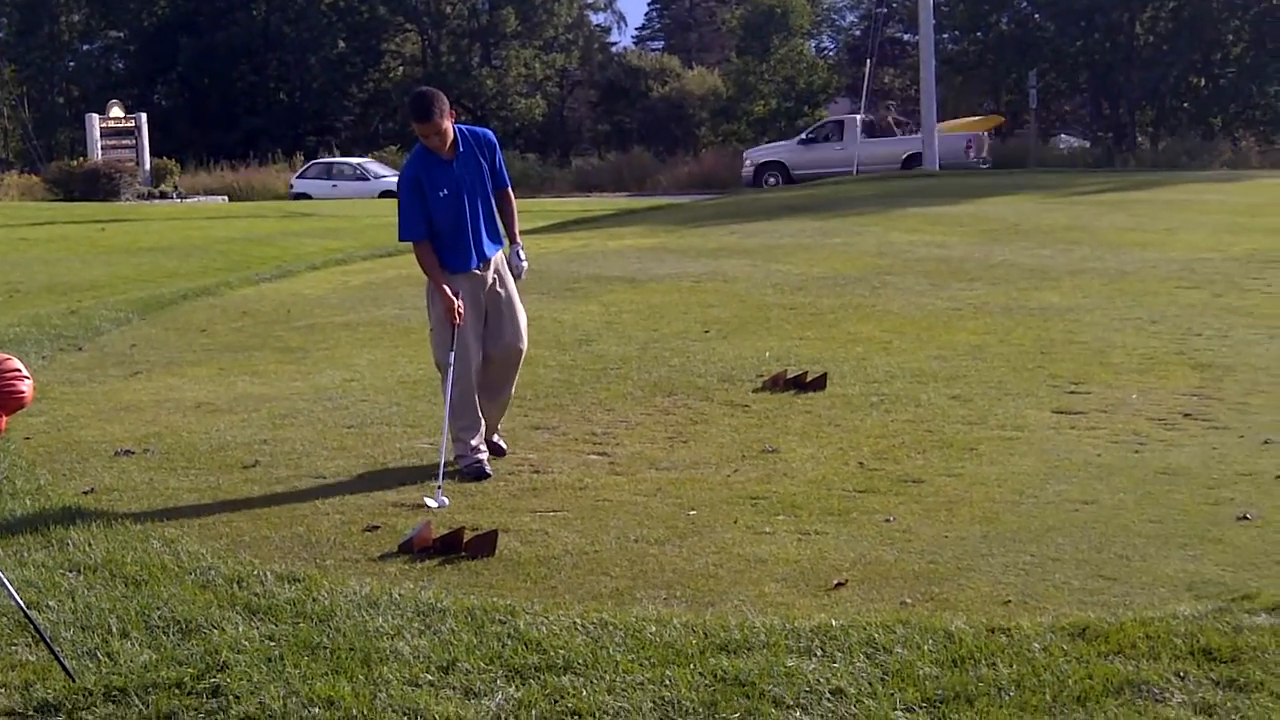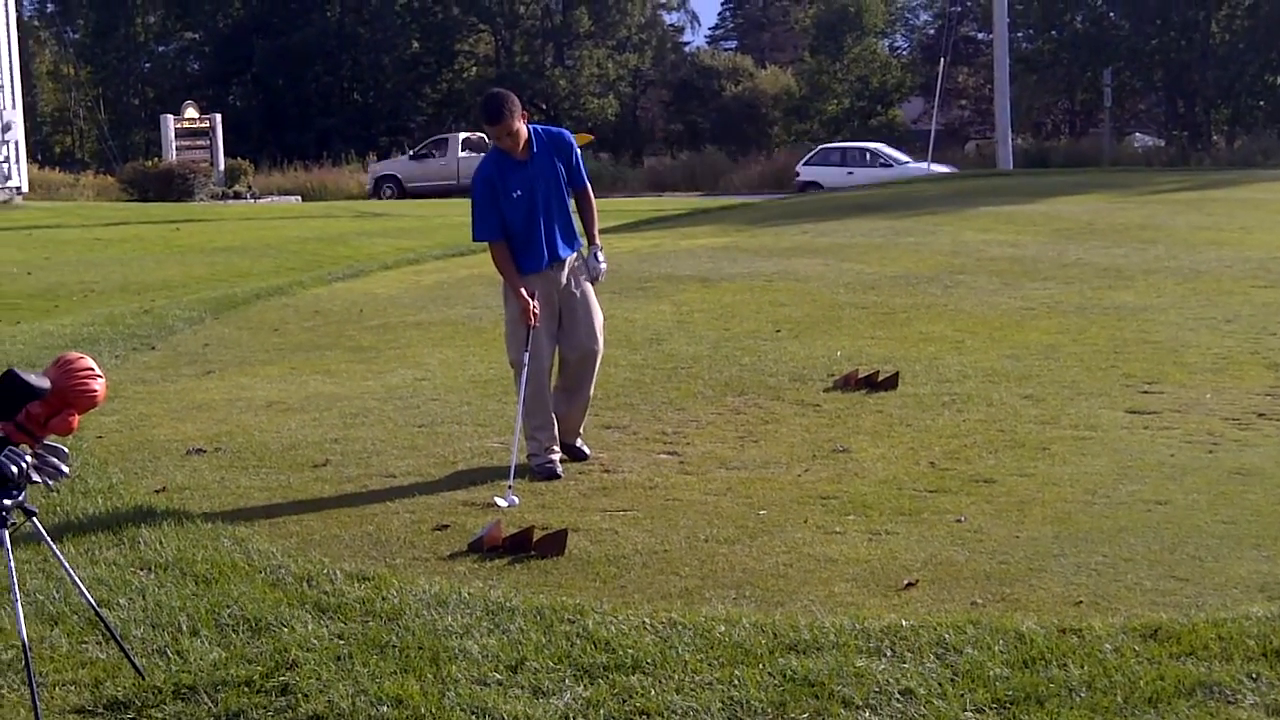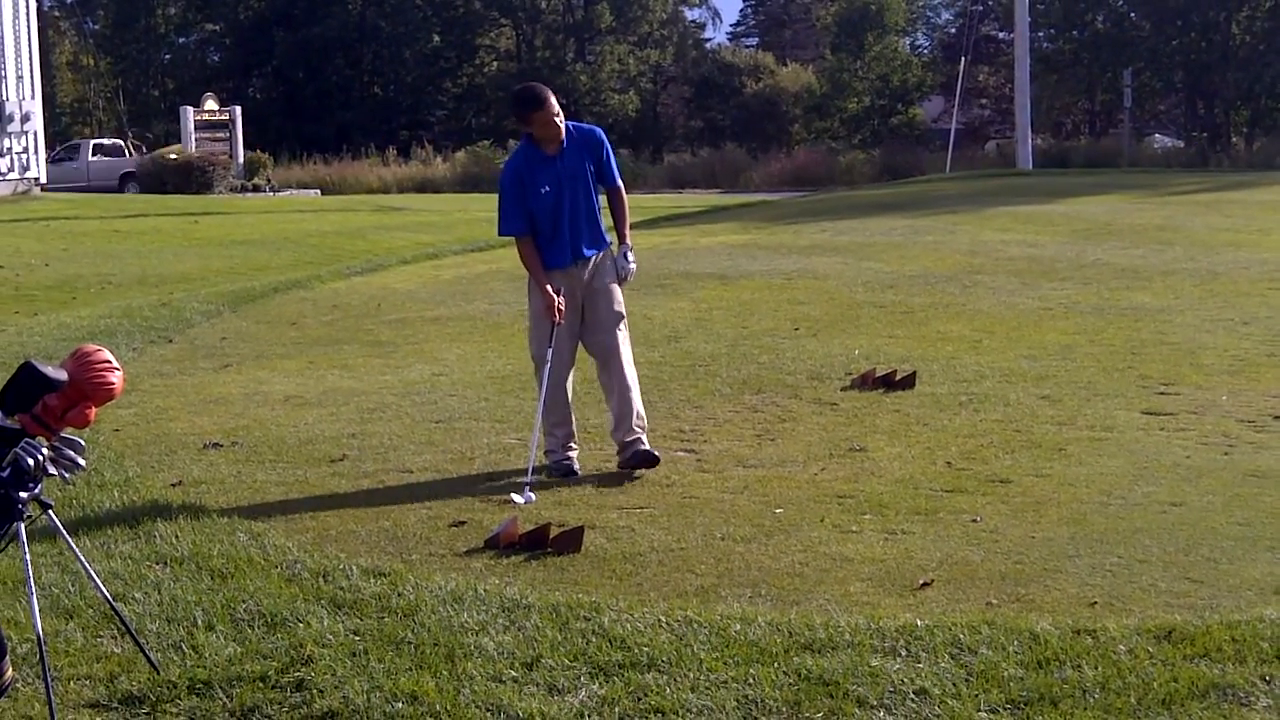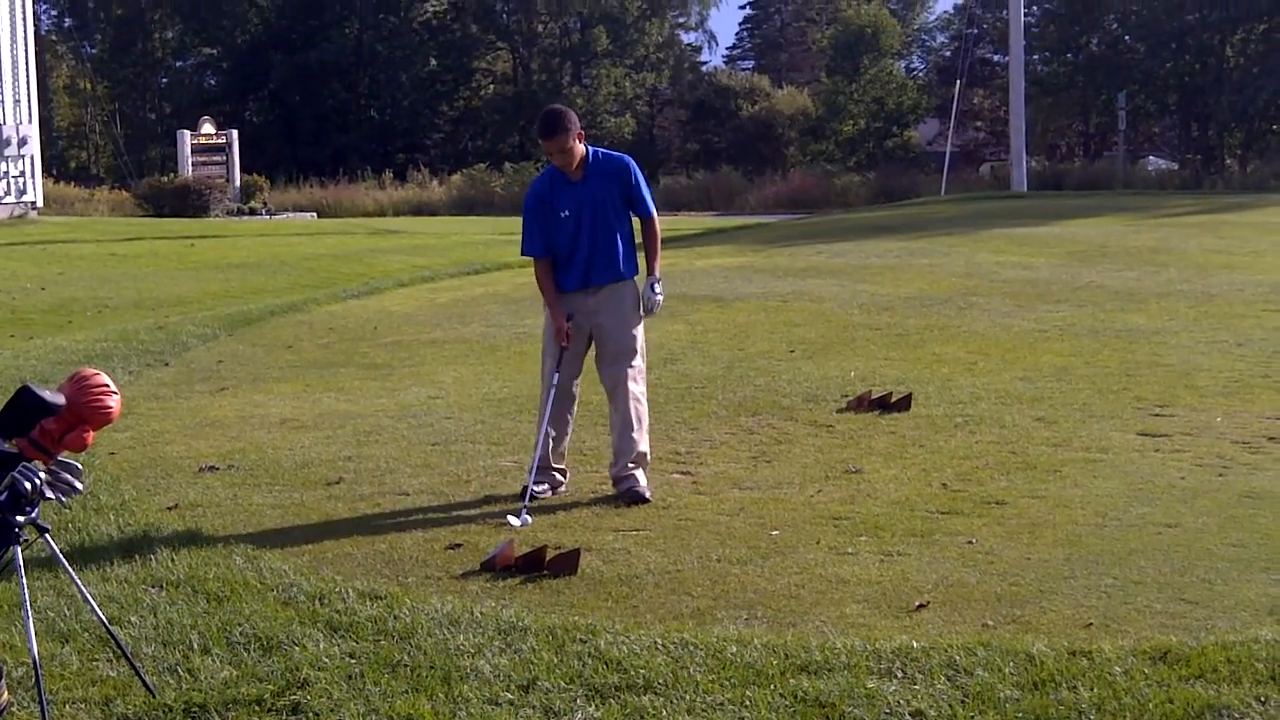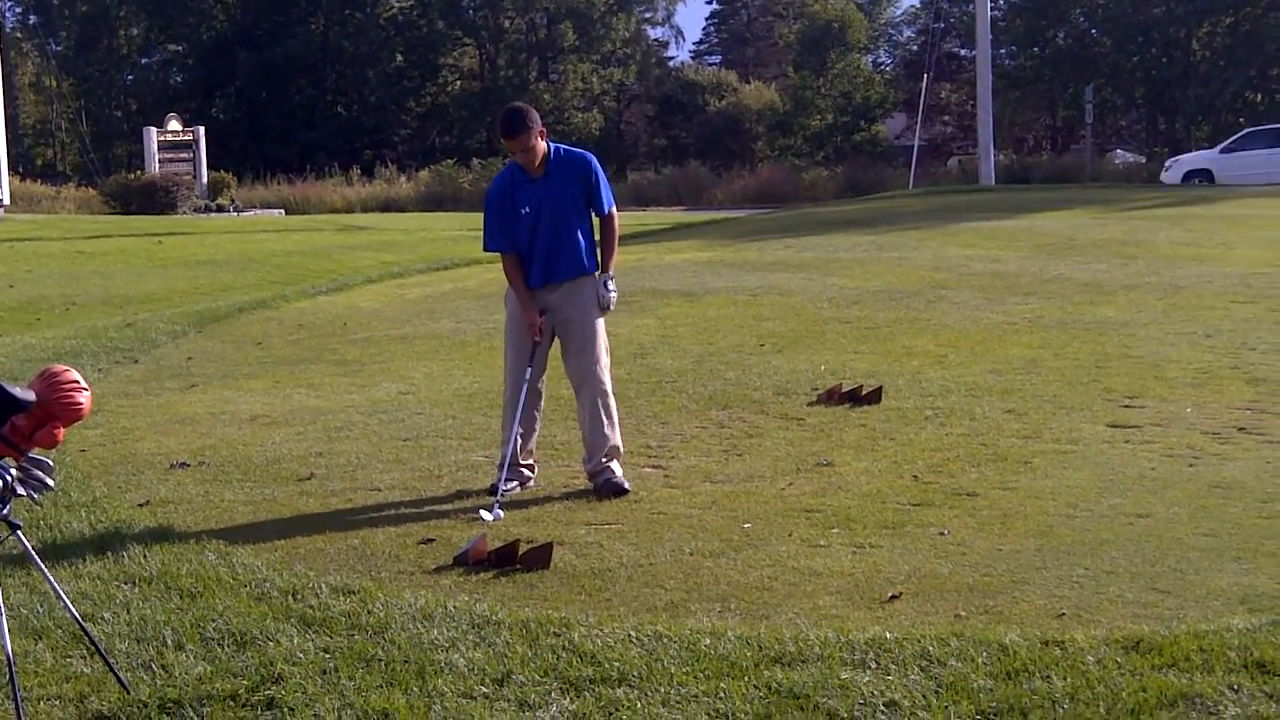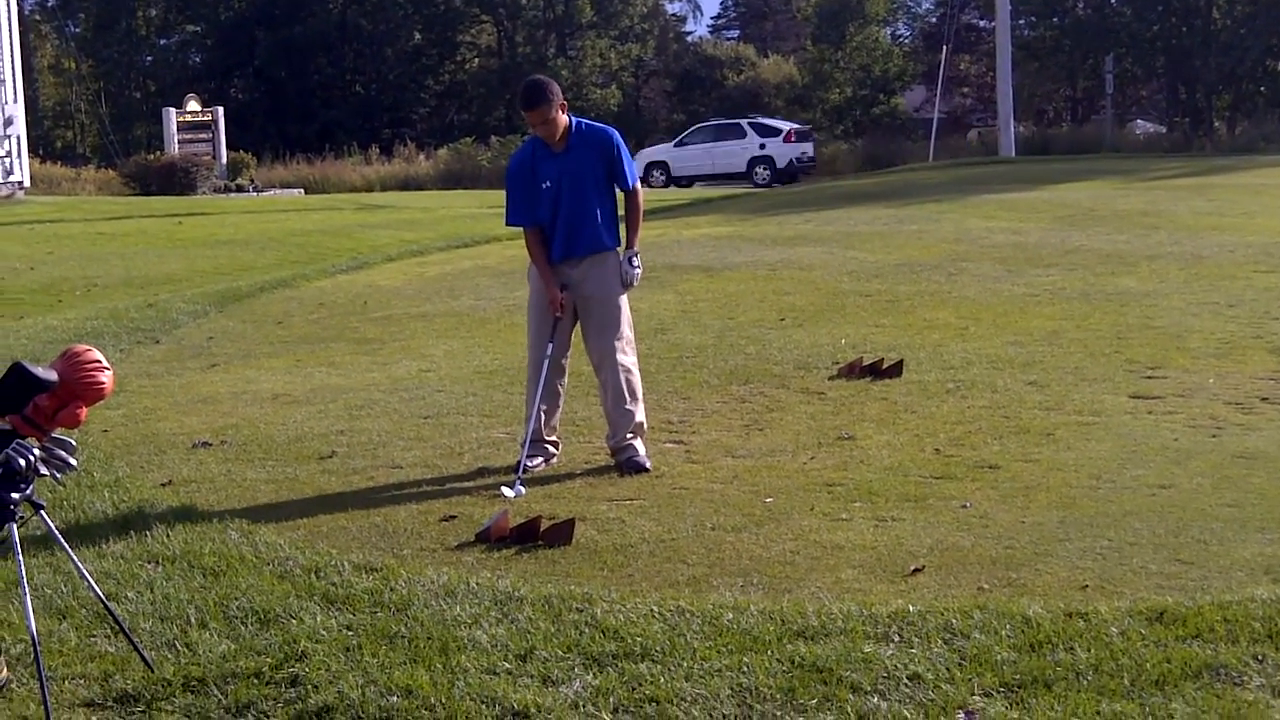
dt=0.7s
person 1, frame 1
left shoulder: (484, 142)
right shoulder: (414, 173)
left elbow: (503, 193)
right elbow: (419, 241)
left wrist: (515, 245)
right wrist: (443, 290)
left hip: (494, 261)
right hip: (452, 276)
left knee: (511, 344)
right knee: (460, 364)
left ankle: (487, 425)
right ankle: (470, 450)
person 1, frame 2
left shoulder: (560, 143)
right shoulder: (487, 175)
left elbow: (582, 193)
right elbow: (495, 241)
left wrist: (594, 246)
right wrist: (519, 291)
left hip: (571, 263)
right hip: (527, 277)
left knee: (588, 347)
right knee: (534, 365)
left ankle: (567, 429)
right ankle: (542, 449)
person 1, frame 3
left shoulder: (592, 140)
right shoulder: (516, 170)
left elbow: (615, 191)
right elbow: (522, 237)
left wrist: (625, 246)
right wrist: (544, 288)
left hip: (598, 261)
right hip: (552, 274)
left knee: (615, 350)
right knee: (554, 364)
left ankle: (632, 440)
right ankle: (560, 449)
person 1, frame 4
left shoulder: (621, 168)
right shoulder: (540, 192)
left elbow: (649, 219)
right elbow: (541, 259)
left wrist: (653, 277)
right wrist: (555, 312)
left hip: (617, 290)
right hip: (565, 297)
left knee: (626, 382)
right knee: (557, 386)
left ankle: (630, 473)
right ankle: (549, 470)
person 1, frame 5
left shoulder: (582, 165)
right shoulder: (501, 188)
left elbow: (608, 217)
right elbow: (508, 254)
left wrist: (607, 276)
right wrist: (528, 306)
left hip: (578, 286)
right hip: (527, 293)
left knee: (593, 377)
right knee: (520, 383)
left ankle: (604, 466)
right ankle: (517, 466)
person 1, frame 6
left shoulder: (604, 140)
right shoulder: (522, 163)
left elbow: (633, 193)
right elbow: (530, 228)
left wrist: (631, 251)
right wrist: (549, 282)
left hip: (601, 262)
right hip: (549, 269)
left knee: (615, 355)
right knee: (544, 358)
left ankle: (628, 442)
right ankle: (541, 443)
